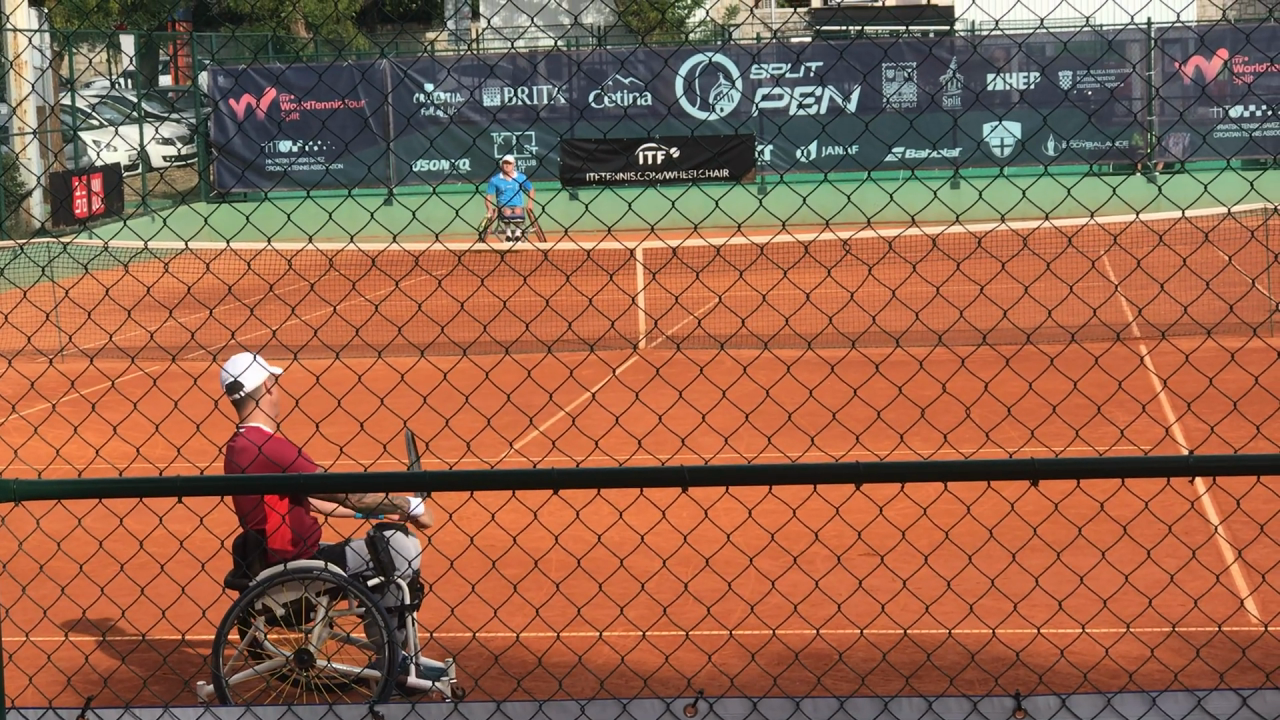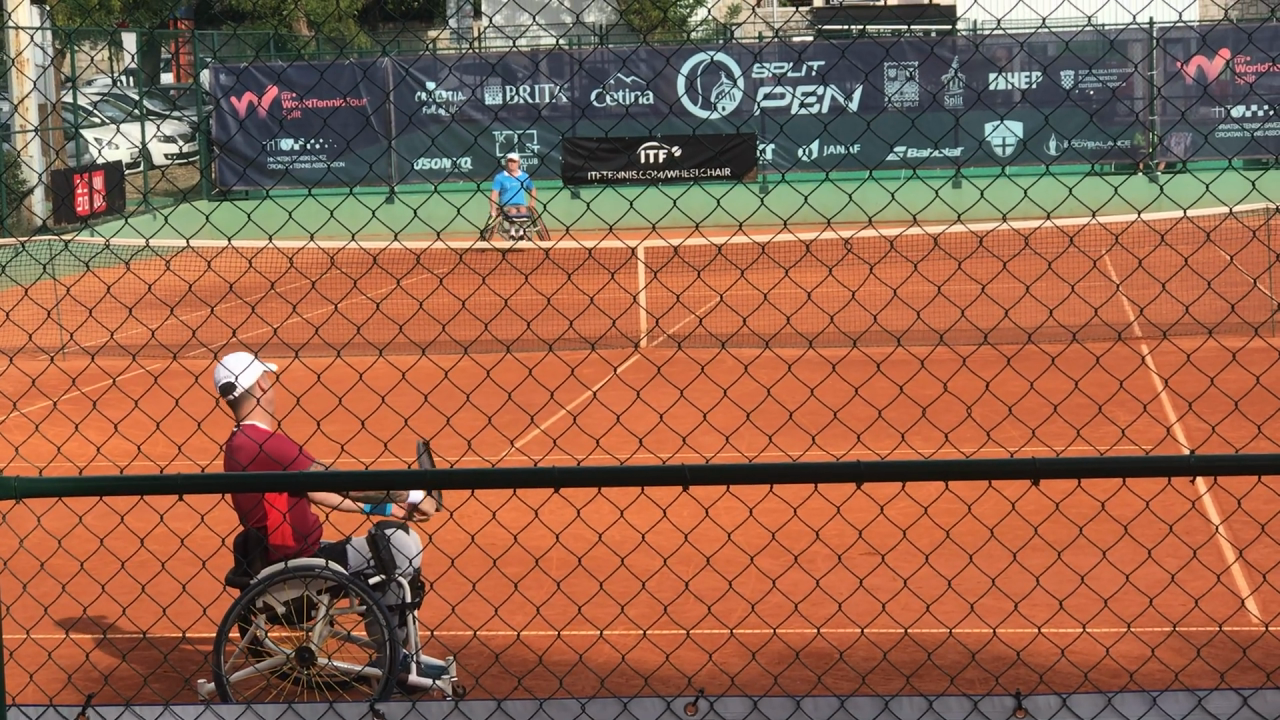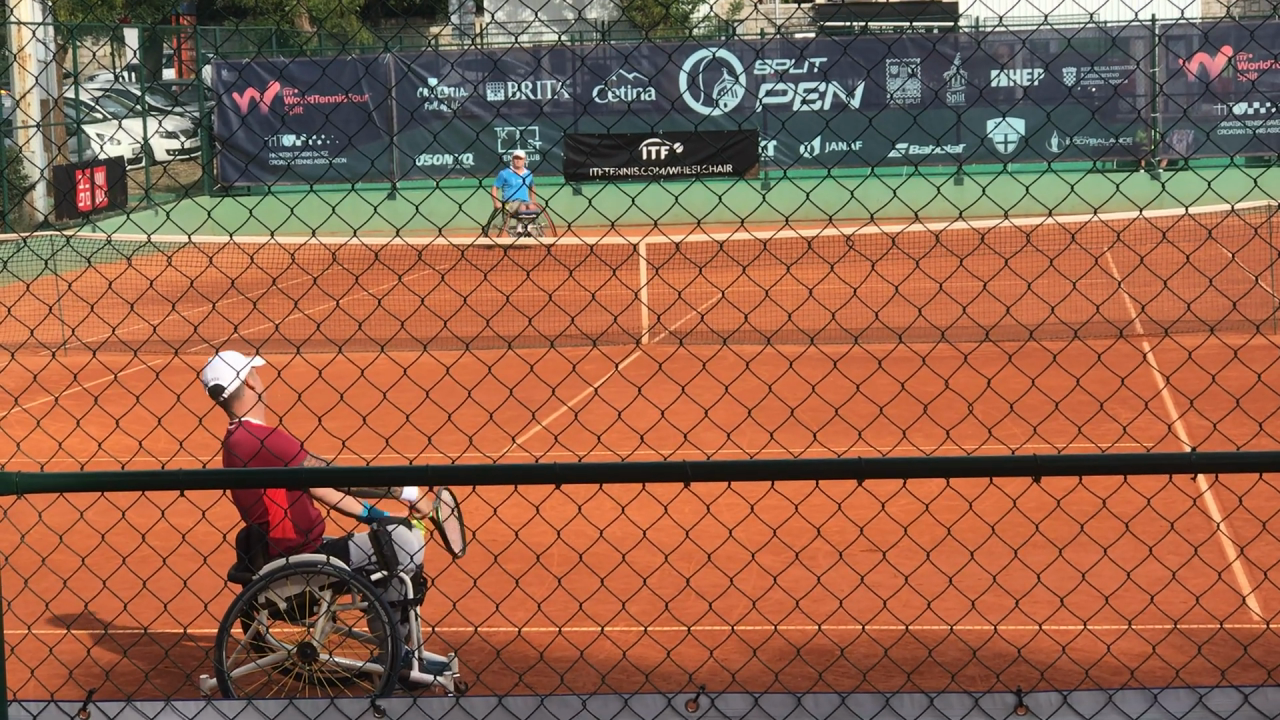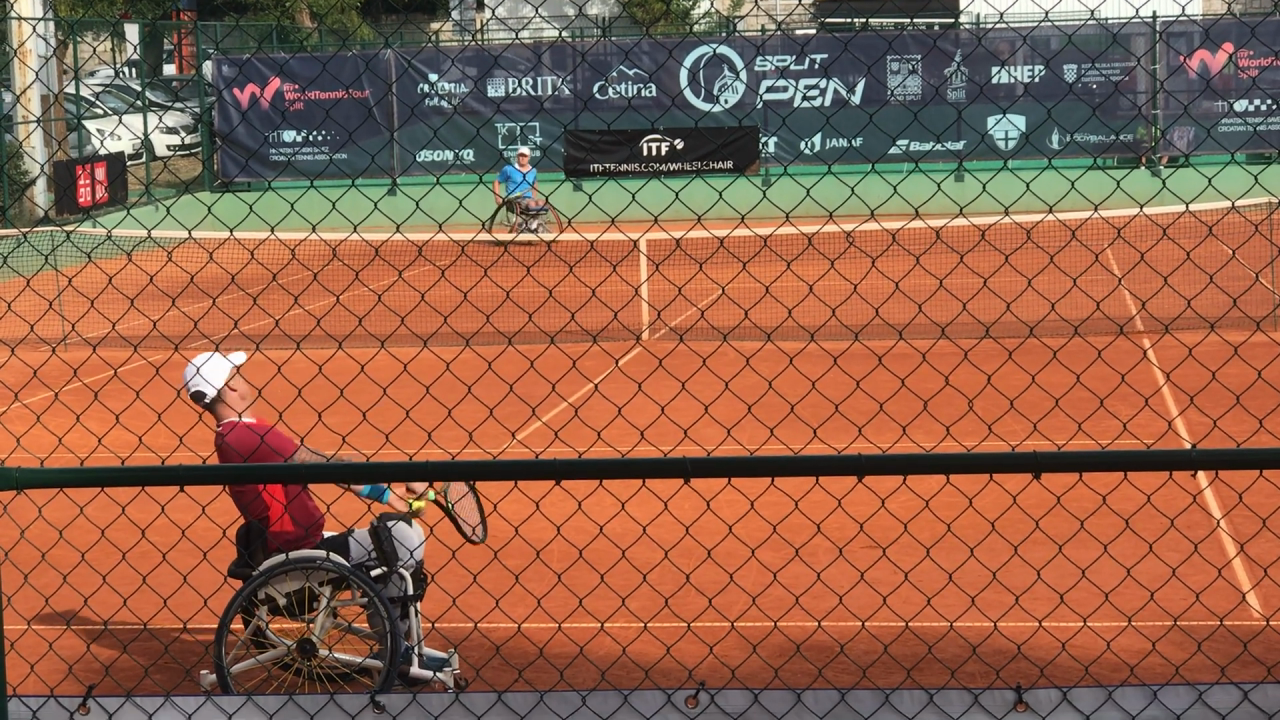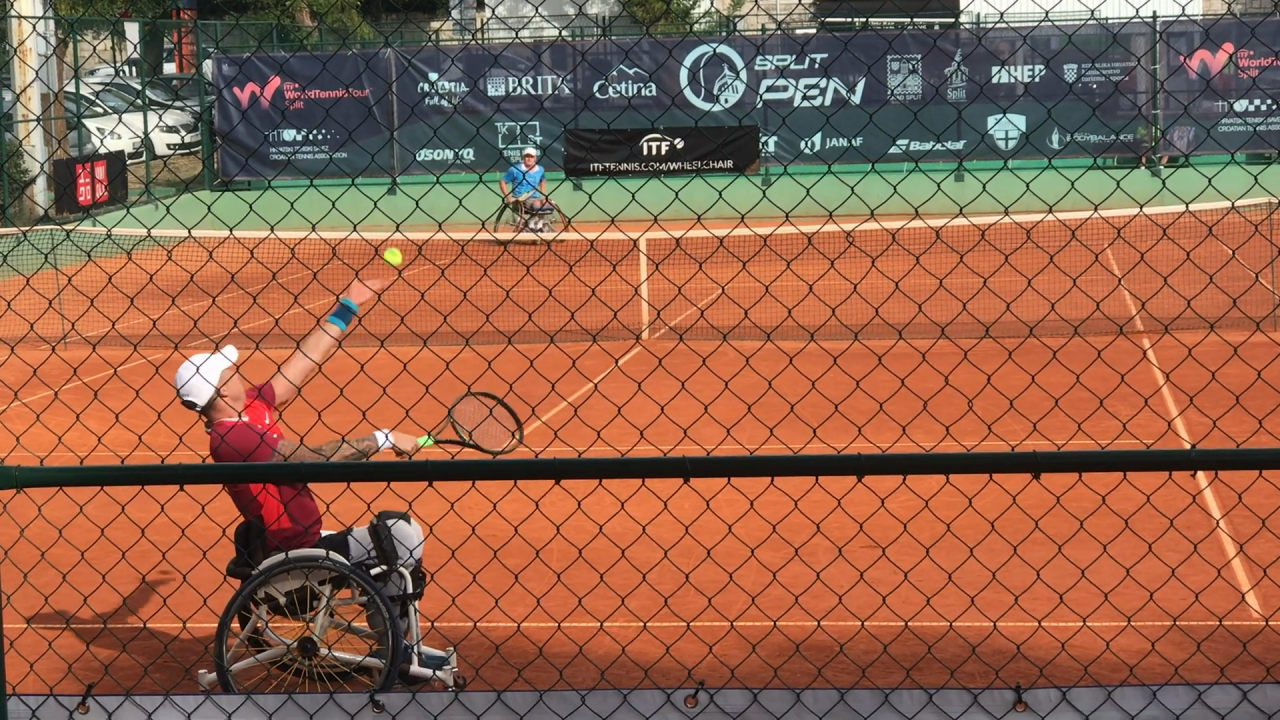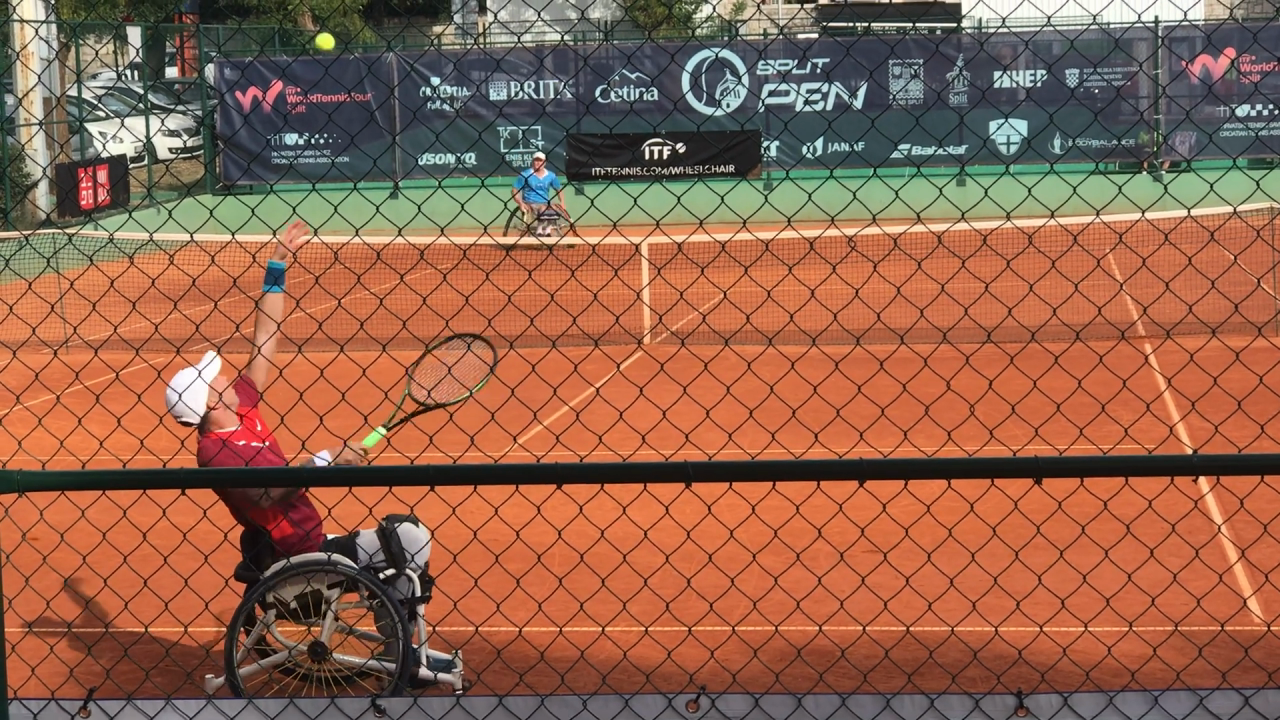
dt=0.2s
person 1, frame 1
left shoulder: (244, 444)
right shoulder: (266, 446)
left elbow: (310, 501)
right elbow: (344, 493)
left wrist: (374, 511)
right wrist: (412, 505)
left hip: (287, 561)
left knee: (389, 539)
right knee: (402, 546)
person 1, frame 2
left shoulder: (246, 441)
right shoulder: (264, 444)
left elbow: (319, 491)
left wrist: (384, 507)
right wrist: (412, 494)
left hip: (294, 559)
left knee: (394, 538)
right knee: (403, 544)
person 1, frame 3
left shoulder: (245, 436)
right shoulder: (259, 439)
left elbow: (319, 485)
left wrist: (377, 517)
right wrist: (407, 491)
left hip: (299, 551)
left knee: (396, 534)
right knee: (405, 539)
person 1, frame 4
left shoulder: (242, 432)
right shoulder: (248, 436)
left wrist: (382, 493)
left hip: (302, 546)
left knee: (399, 530)
right knee: (406, 535)
person 1, frame 5
left shoulder: (249, 408)
right shoulder: (237, 439)
left elbow: (303, 362)
right elbow: (316, 462)
left wrist: (348, 306)
right wrist: (385, 439)
left hip: (300, 543)
right hip: (299, 555)
left knee: (393, 526)
right knee: (404, 534)
person 1, frame 6
left shoulder: (240, 415)
right shoulder: (218, 452)
left elbow: (266, 335)
right elbow: (266, 497)
left wrist: (276, 266)
right wrist: (323, 460)
left hip: (308, 546)
right hip: (301, 558)
left knee: (402, 530)
right knee: (411, 537)
right ankle: (400, 653)
